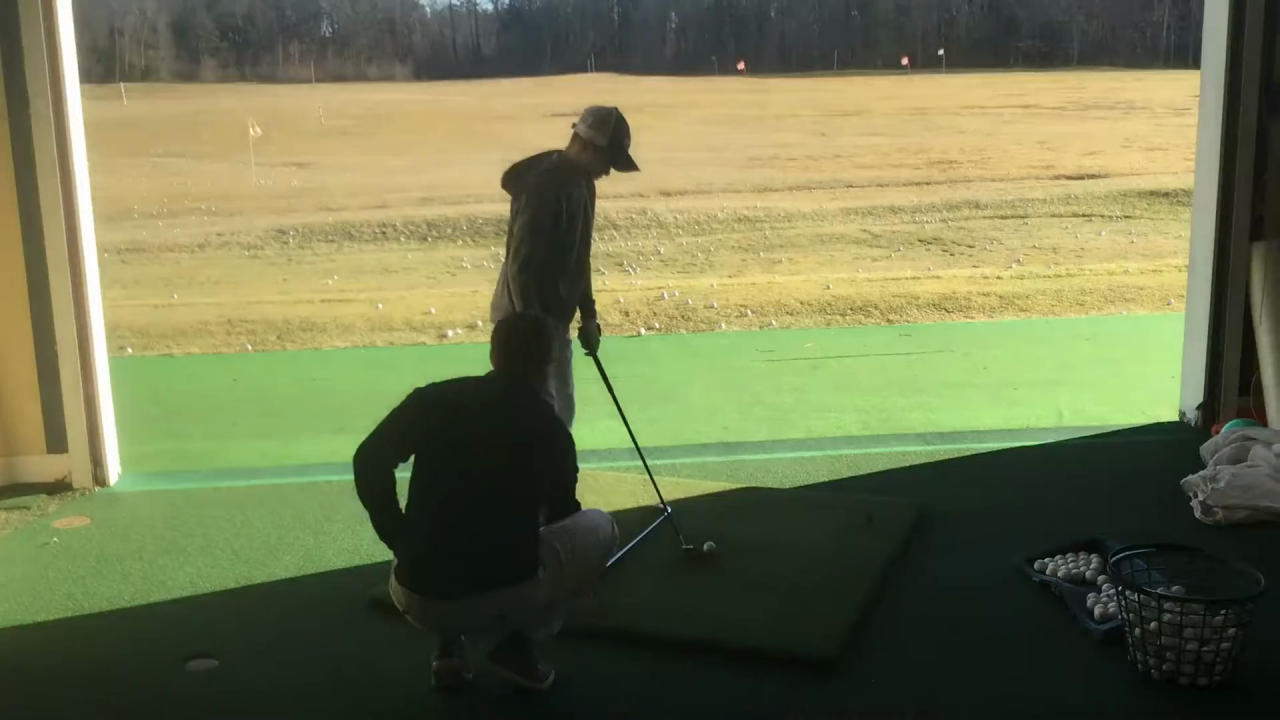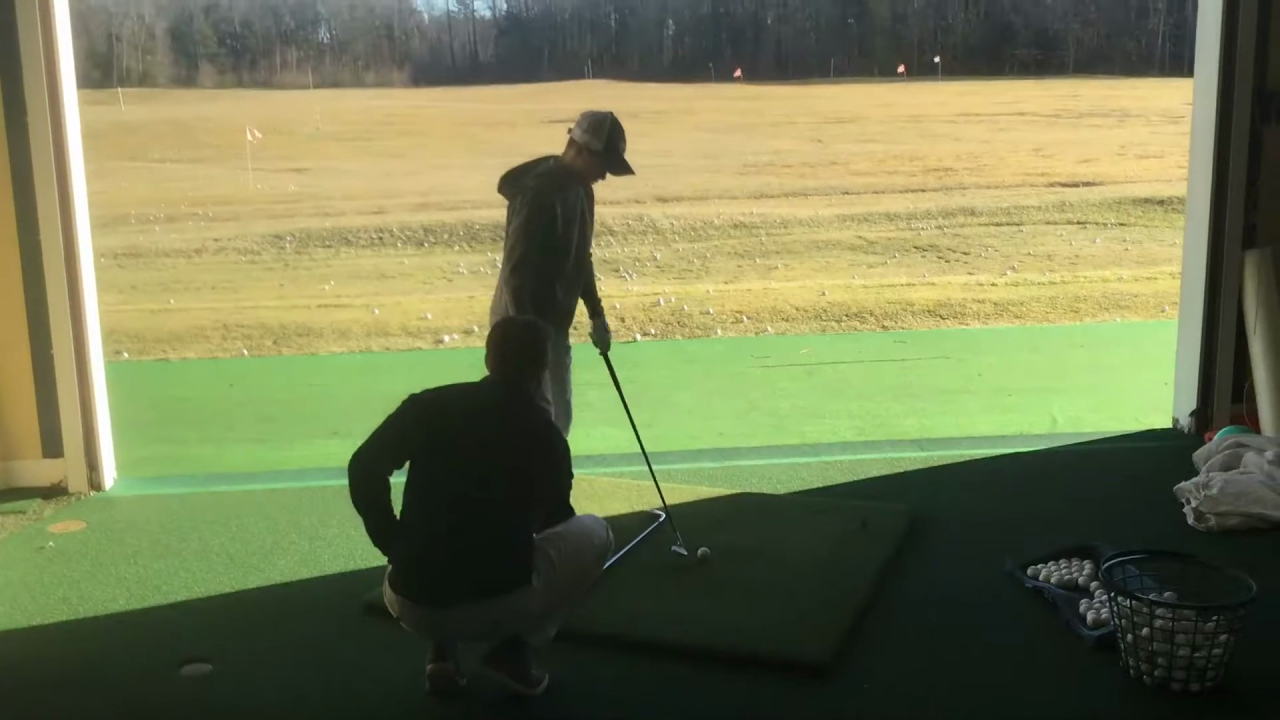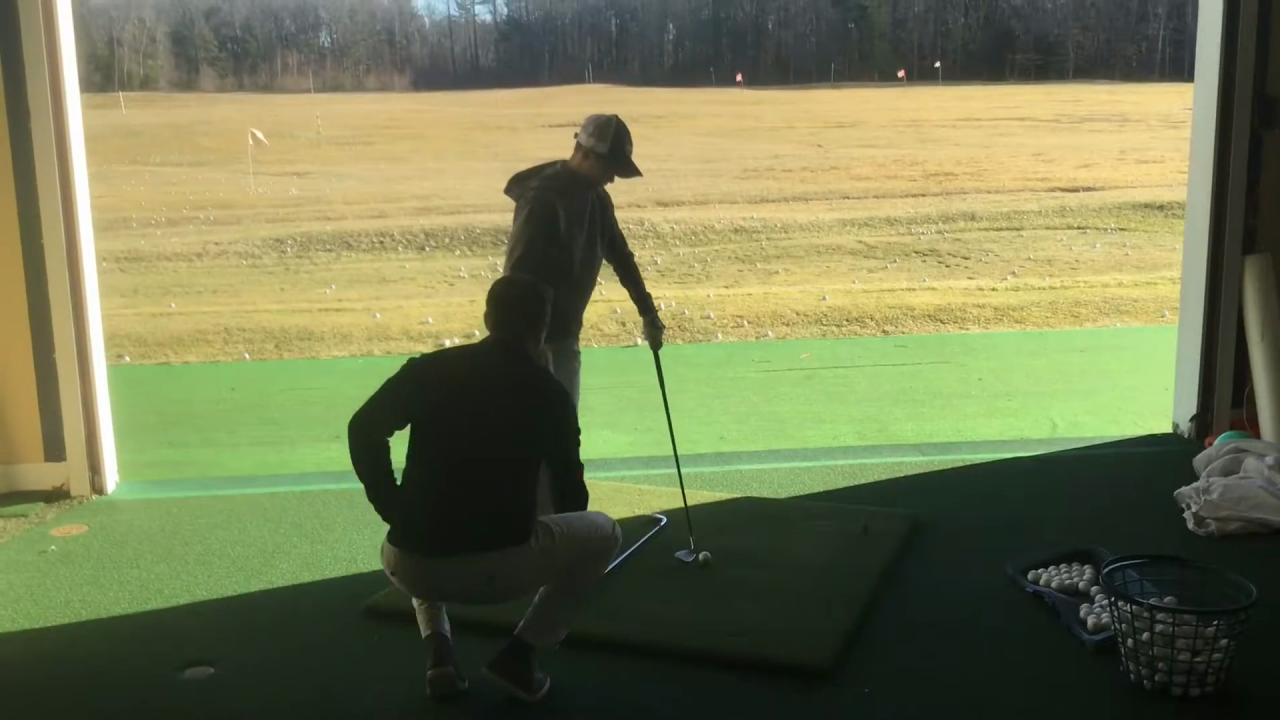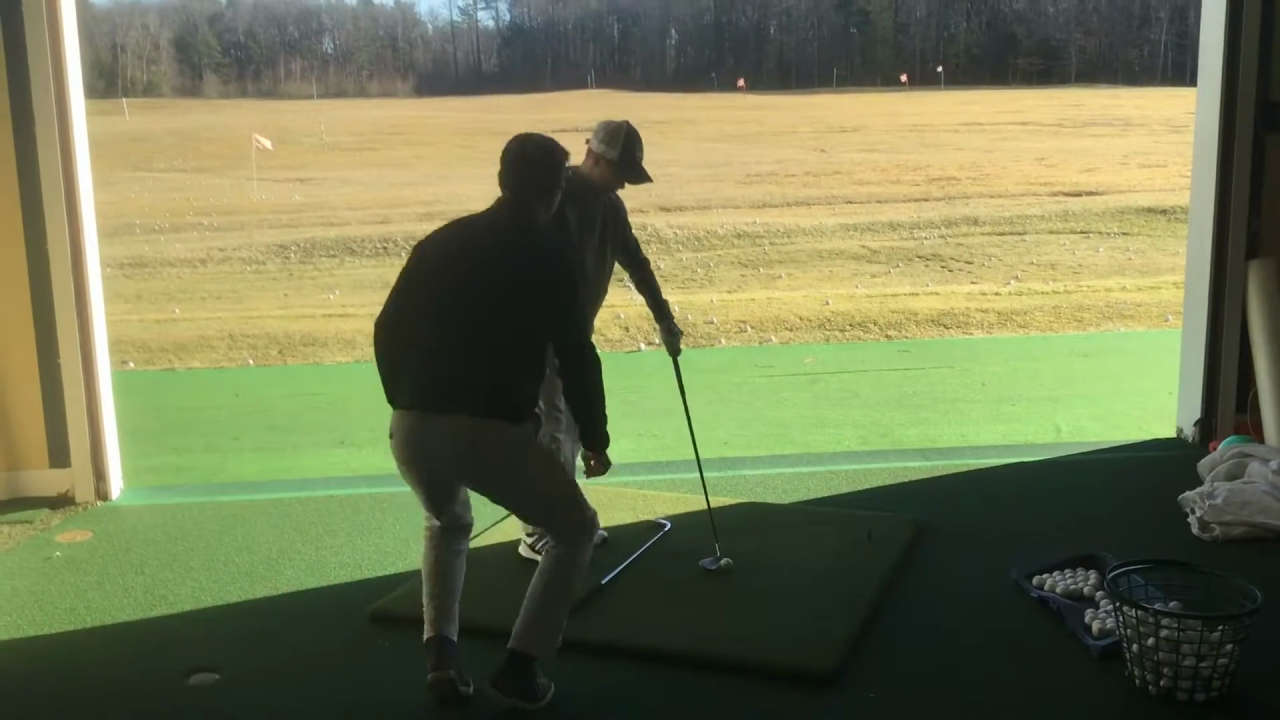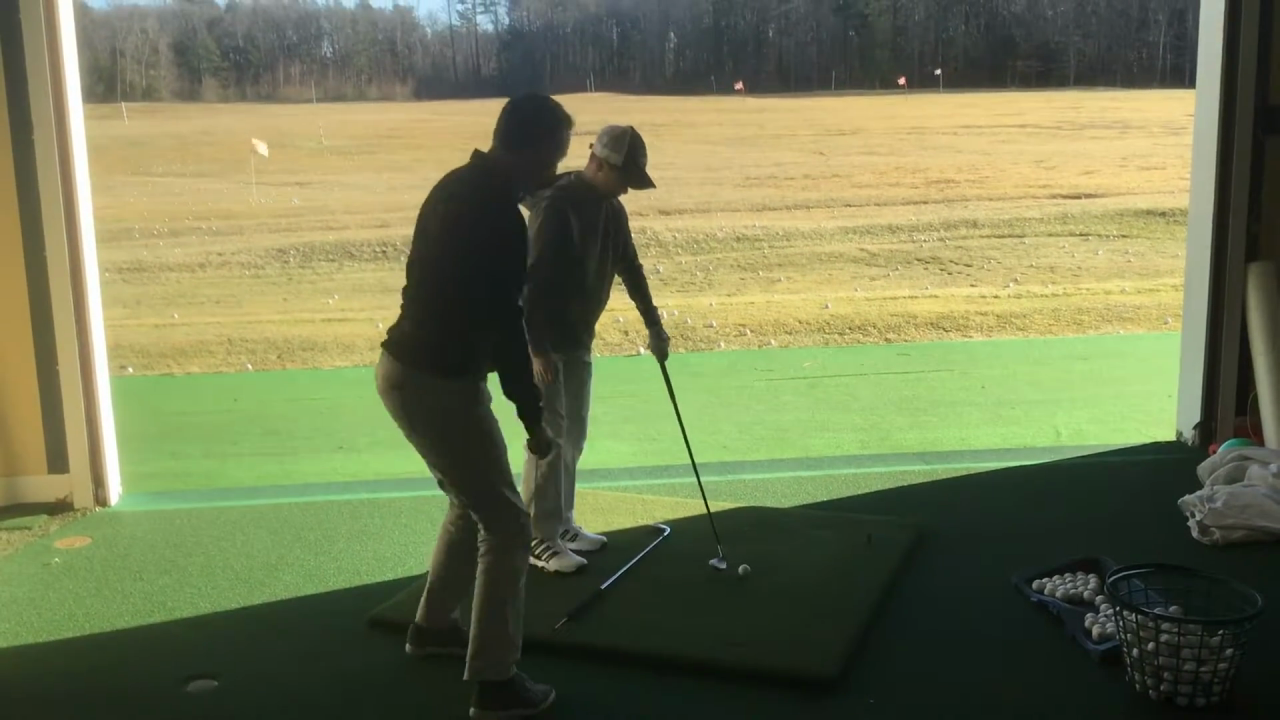
dt=0.4s
person 1, frame 1
left shoulder: (433, 399)
right shoulder: (550, 428)
left elbow: (369, 461)
right elbow: (563, 515)
left wrist: (399, 543)
right wrist: (574, 583)
left hip: (417, 598)
right hip: (507, 598)
right knee: (601, 527)
left ankle: (448, 644)
right ankle: (520, 643)
person 1, frame 2
left shoulder: (428, 406)
right shoulder: (545, 435)
left elbow: (364, 470)
right elbow: (556, 519)
left wrist: (395, 549)
left hip: (412, 606)
right hip: (501, 605)
right knee: (596, 533)
left ankle: (442, 649)
right ankle: (514, 646)
person 1, frame 3
left shoulder: (428, 369)
right shoulder: (548, 394)
left elbow: (363, 432)
right elbow: (568, 483)
left wrist: (396, 515)
left hip: (411, 566)
right hip: (499, 565)
right knee: (603, 533)
left ankle: (438, 651)
right ankle: (519, 655)
person 1, frame 4
left shoulder: (438, 244)
right shoulder: (550, 266)
left elbow: (388, 330)
right elbow: (578, 361)
right wrist: (596, 441)
left hip: (413, 430)
right hip: (494, 434)
left knee: (448, 522)
right knee: (575, 529)
left ankle: (441, 651)
right ankle: (520, 666)
person 1, frame 5
left shoulder: (454, 189)
right shoulder: (499, 216)
right elbow: (503, 323)
right wrist: (534, 418)
left hip: (402, 367)
right hip: (439, 381)
left knee: (473, 502)
right knee: (506, 525)
left ankle: (434, 624)
person 2, frame 1
left shoulder: (582, 185)
right shoulder: (542, 189)
right elbow: (521, 267)
left wrist: (588, 314)
left hip: (554, 319)
left knee: (561, 412)
person 2, frame 2
left shoulder: (581, 191)
right shoulder: (537, 194)
right elbow: (515, 272)
left wrist: (596, 315)
left hip: (555, 325)
left knee: (559, 417)
person 2, frame 3
left shoulder: (596, 199)
right shoulder: (542, 198)
left elbow: (620, 256)
right elbow: (517, 273)
left wrist: (648, 313)
left hip: (565, 332)
person 2, frame 4
left shoulder: (609, 204)
right shoulder: (554, 201)
left elbow: (634, 261)
left wrist: (664, 317)
left knee: (573, 429)
right knee: (548, 431)
right ankle: (537, 533)
person 2, frame 5
left shoulder: (611, 210)
right shoulder: (556, 207)
left elbow: (629, 267)
right elbow: (531, 282)
left wrist: (653, 324)
right wrist: (538, 350)
left hip: (579, 339)
right hip: (545, 342)
left knee: (573, 437)
right knee: (549, 439)
left ankle: (561, 524)
right ankle: (538, 540)
